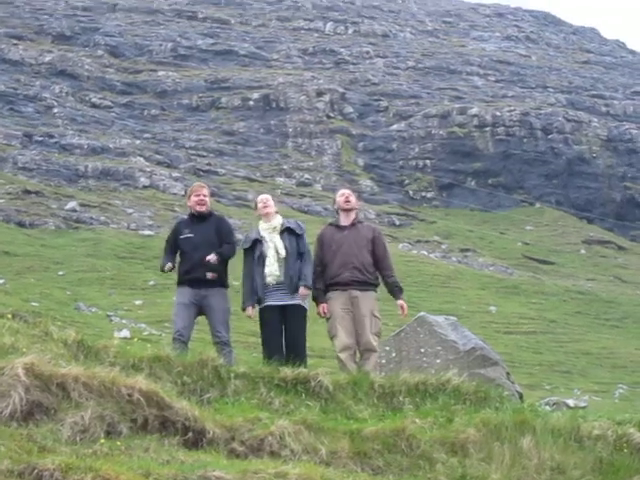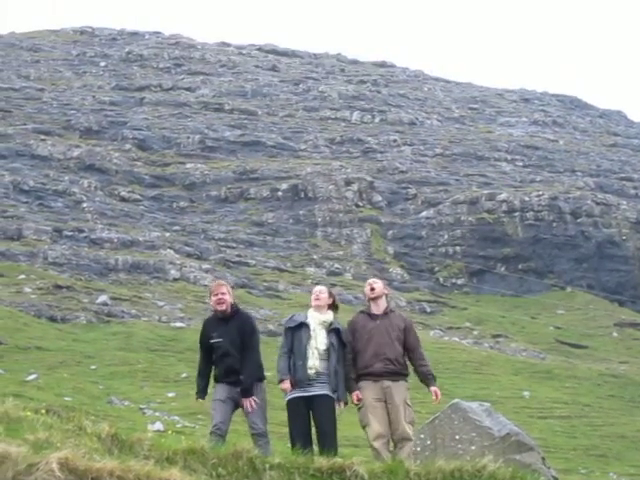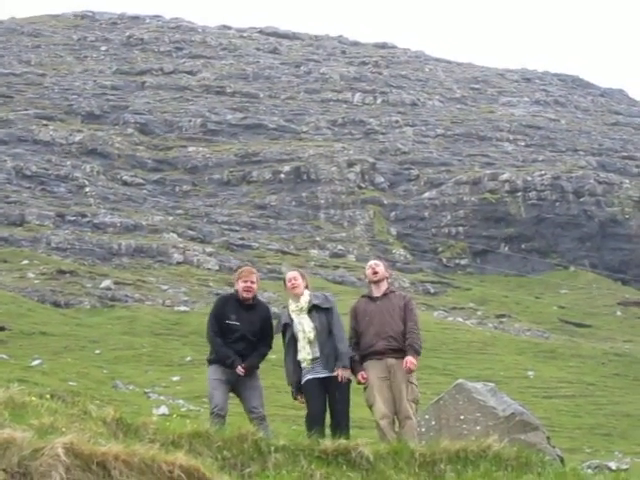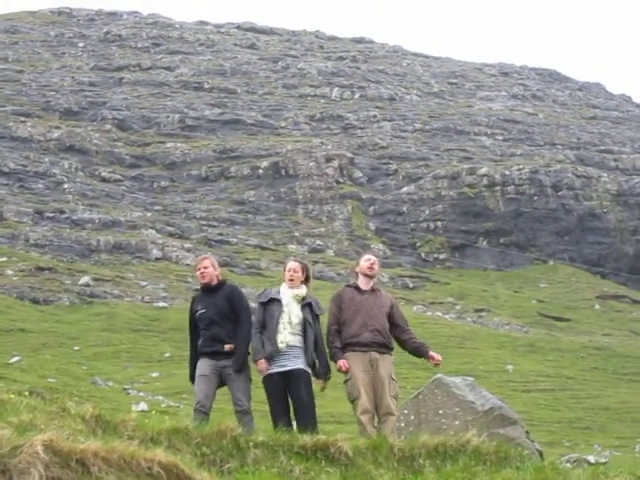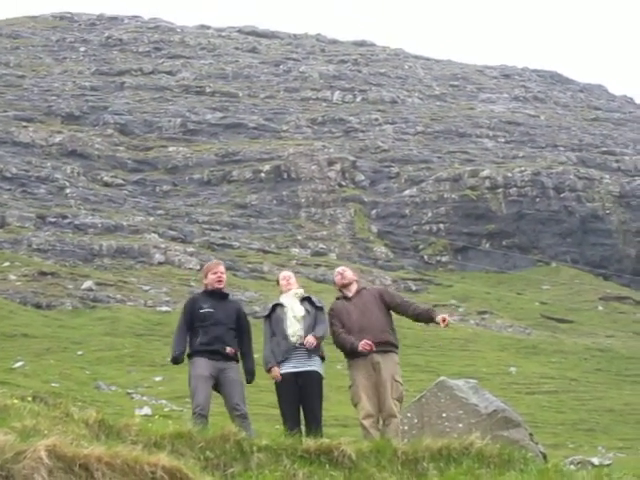
dt=1s
person 1, frame 1
left shoulder: (371, 231)
right shoulder: (325, 234)
left elbow: (385, 266)
right elbow: (318, 269)
left wrist: (398, 295)
right wrist: (320, 299)
left hip: (366, 294)
right hip: (337, 295)
left knee: (369, 344)
right knee: (344, 346)
person 1, frame 2
left shoulder: (402, 321)
right shoulder: (356, 322)
left elbow: (416, 353)
right elbow: (349, 357)
left wrist: (430, 381)
right wrist: (352, 387)
left hip: (397, 383)
right hip: (369, 384)
left knee: (404, 433)
right knee: (377, 435)
person 1, frame 3
left shoulder: (403, 300)
right shoulder: (359, 306)
left elbow: (413, 330)
right elbow: (353, 341)
left wrist: (412, 353)
right wrist: (357, 367)
left hip: (401, 361)
right hip: (373, 364)
left knee: (407, 412)
right knee: (382, 414)
person 1, frame 4
left shoulder: (387, 299)
right shoulder: (342, 295)
left elbow: (402, 331)
right elbow: (333, 329)
left wrist: (425, 351)
right wrist: (338, 356)
left hip: (383, 357)
right hip: (355, 356)
left knee: (388, 408)
right knee: (363, 408)
person 1, frame 5
left shoulder: (377, 293)
right shoulder: (336, 308)
left elbow: (403, 305)
right elbow: (338, 336)
left wrist: (433, 315)
right wrist: (356, 345)
left hip: (386, 356)
right hip: (359, 362)
left knee: (391, 409)
right knee: (366, 412)
person 2, frame 1
left shoulder: (219, 222)
right shoulder: (181, 226)
left elbow: (231, 247)
right elbow: (169, 252)
left wrist: (218, 254)
right wrist: (167, 264)
left hip: (215, 289)
right hip: (187, 289)
left knee: (222, 338)
right knee: (180, 336)
person 2, frame 2
left shoulder: (244, 319)
right shoulder: (209, 325)
left elbow: (253, 355)
right elbow: (205, 360)
left wrist: (247, 390)
right wrist: (201, 391)
left hip: (251, 384)
right hip: (223, 385)
left knee: (259, 430)
right knee: (217, 429)
person 2, frame 3
left shoulder: (263, 310)
right shoulder: (223, 302)
left elbow: (266, 344)
right elbow: (213, 336)
left wrist: (249, 364)
right wrist: (233, 361)
left hip: (249, 371)
right hip: (220, 367)
left knee: (257, 414)
right knee: (218, 410)
person 2, frame 4
left shoulder: (232, 292)
right shoulder: (197, 300)
left elbow: (245, 324)
right elbow: (194, 336)
left wrist: (240, 356)
right wrist: (193, 369)
left hip: (234, 359)
right hip: (207, 360)
left knee: (242, 406)
right knee: (201, 406)
person 2, frame 5
left shoulder: (235, 306)
right shoulder: (195, 301)
left elbow: (245, 336)
right elbow: (183, 328)
left wrist: (249, 366)
right wrist: (178, 351)
left hip: (229, 363)
right hip: (202, 360)
left knee: (239, 410)
right knee: (200, 409)
person 3, frame 1
left shoulder: (293, 228)
right shoulder: (253, 238)
left elbow: (305, 256)
right elbow: (249, 272)
left wrist: (305, 282)
right wrist: (248, 302)
left hip: (294, 296)
right hip: (268, 299)
left knee: (296, 343)
right knee: (271, 344)
person 3, frame 2
left shoulder: (336, 329)
right shoulder: (296, 322)
left elbow: (339, 363)
right elbow: (284, 352)
left wrist: (341, 395)
right wrist: (284, 377)
left hip: (324, 388)
right hip: (298, 387)
left knee: (327, 431)
right knee: (299, 436)
person 3, frame 3
left shoulder: (324, 301)
right shoulder: (287, 317)
left elbow: (338, 332)
right elbow: (290, 353)
left wrist: (344, 362)
right wrist: (295, 386)
left hip: (335, 367)
right hip: (310, 371)
left knee: (340, 414)
right knee: (315, 413)
person 3, frame 4
left shoulder: (310, 303)
right shoulder: (268, 297)
left elbow: (317, 337)
right elbow: (256, 328)
left wrist: (323, 371)
right wrist: (259, 356)
left hip: (298, 360)
right hip: (273, 361)
left knee: (305, 407)
right knee: (279, 412)
person 3, frame 5
left shoulder: (312, 302)
right shoulder: (273, 309)
left elbow: (323, 324)
right elbow: (268, 340)
left wrist: (315, 335)
right wrist: (271, 364)
left hip: (310, 360)
right hip: (285, 363)
left knee: (313, 410)
right knee: (289, 413)
